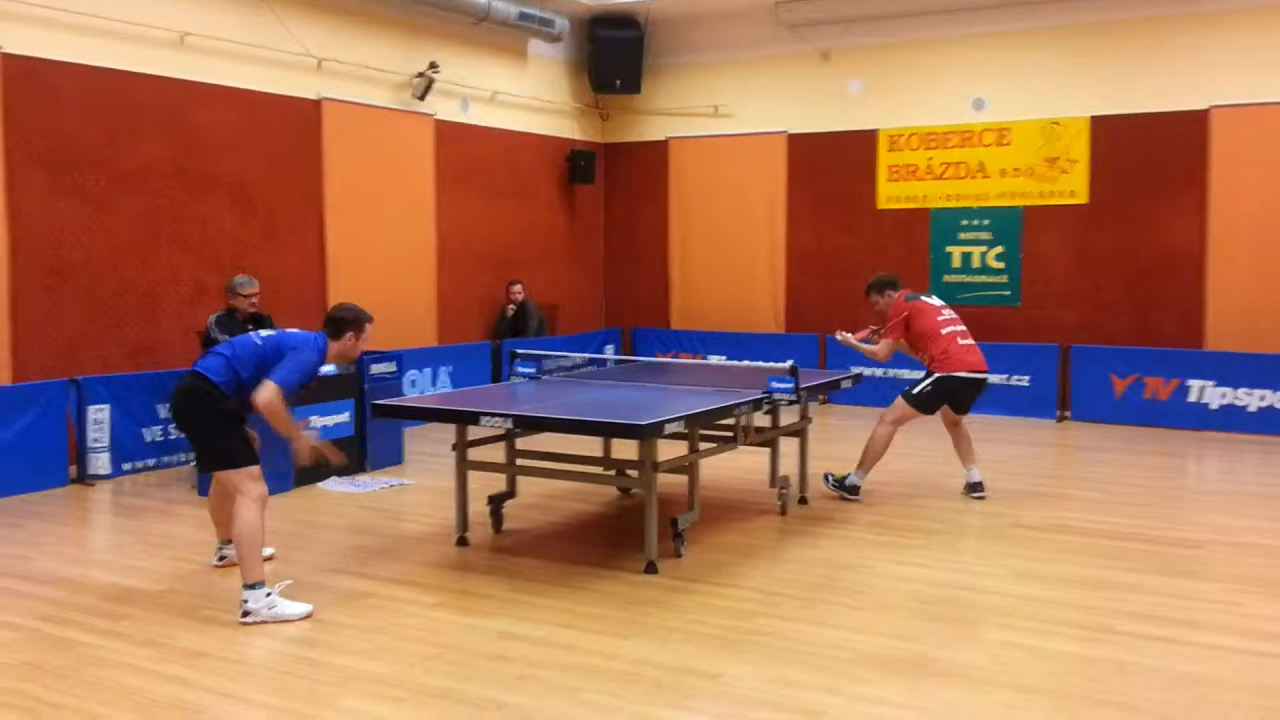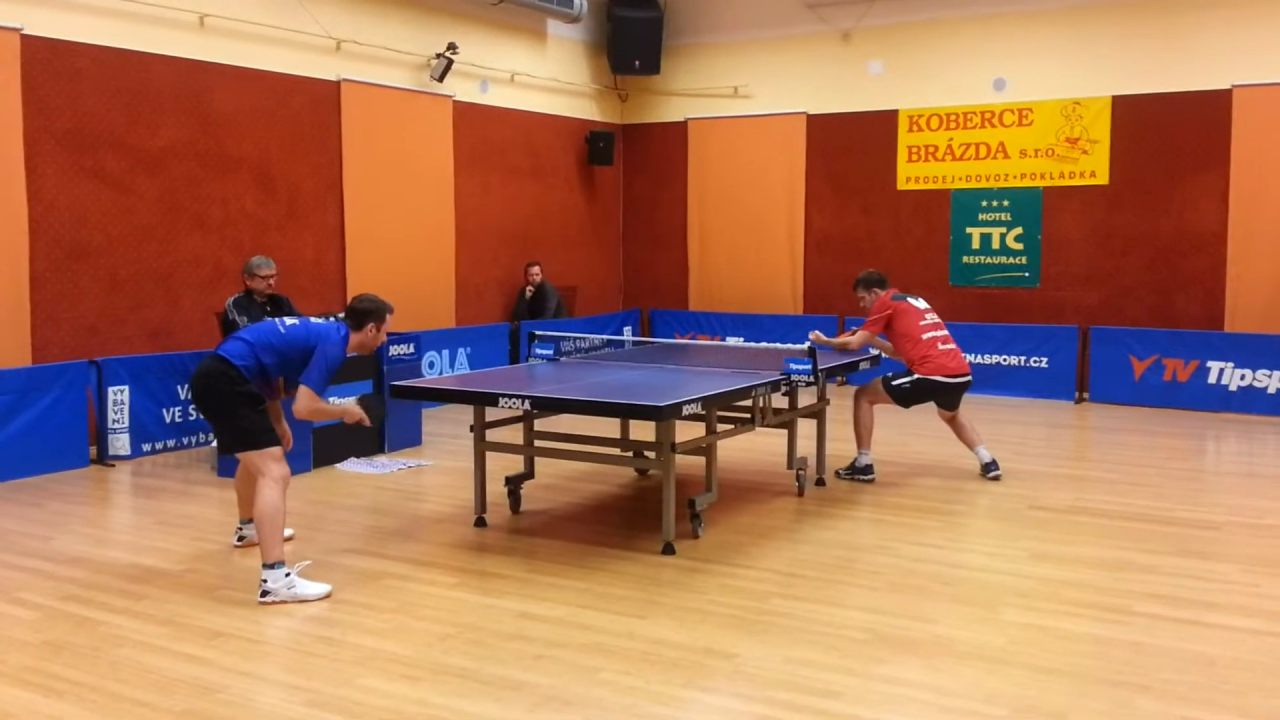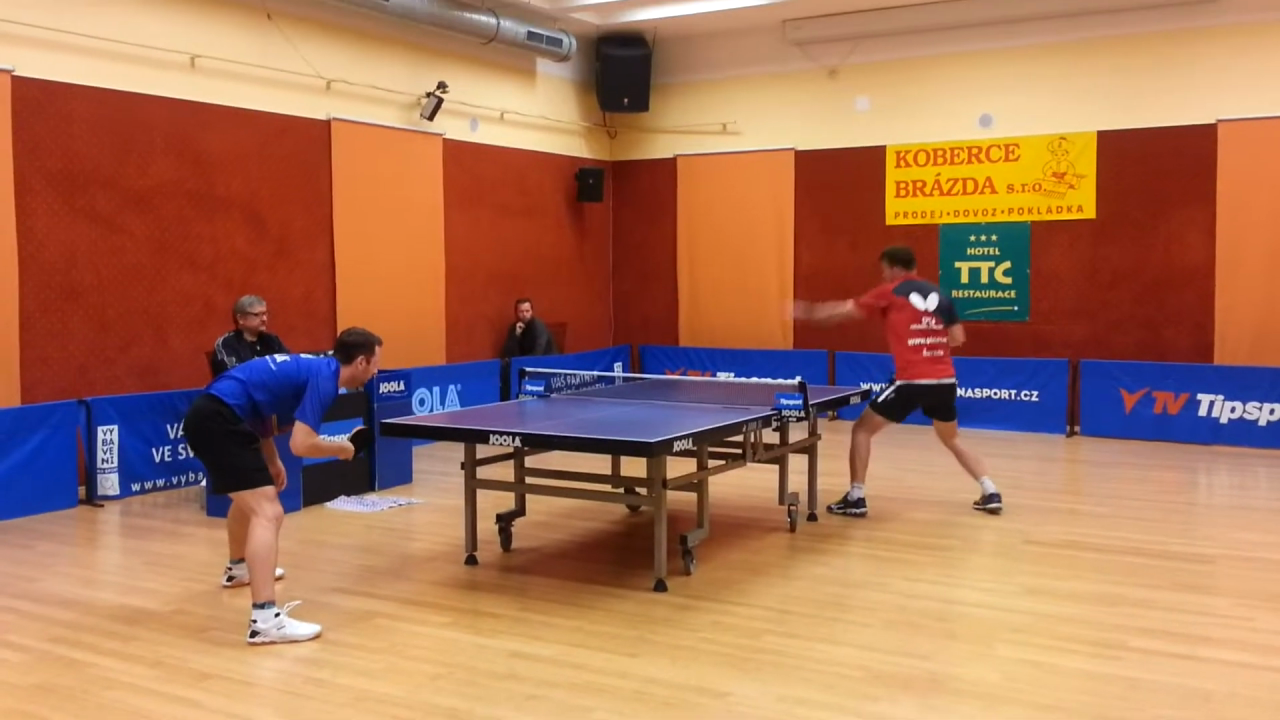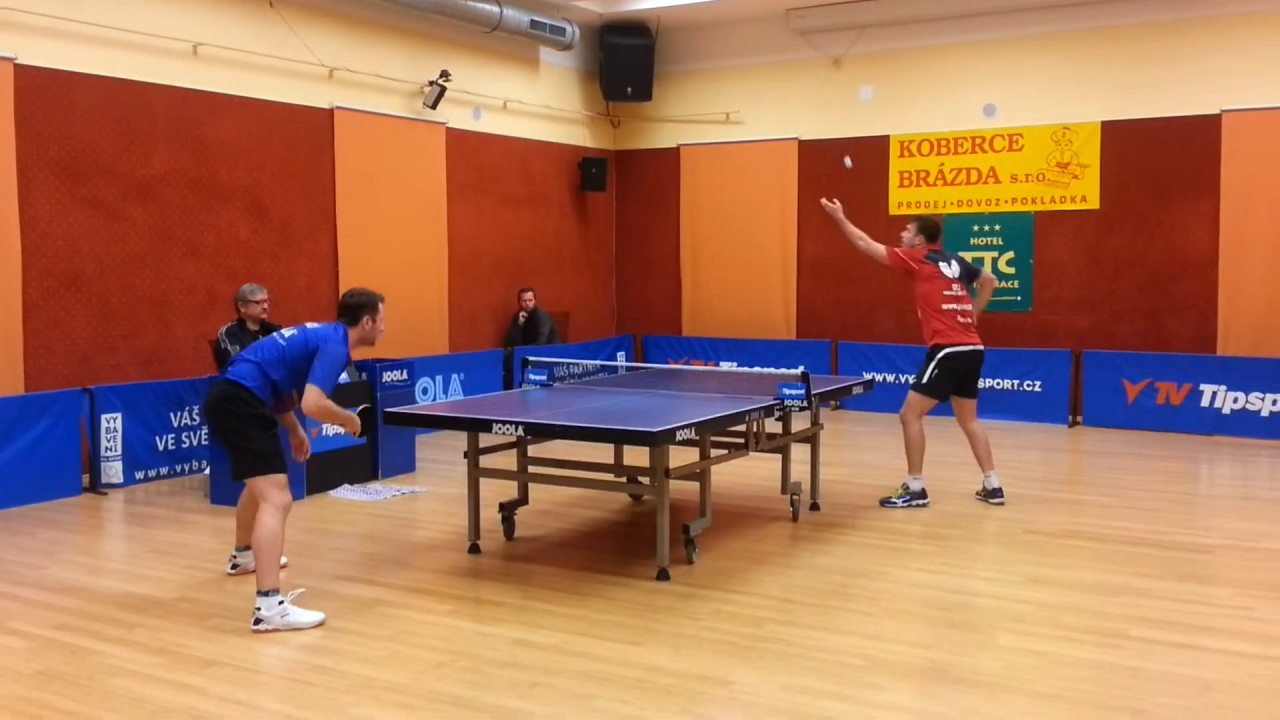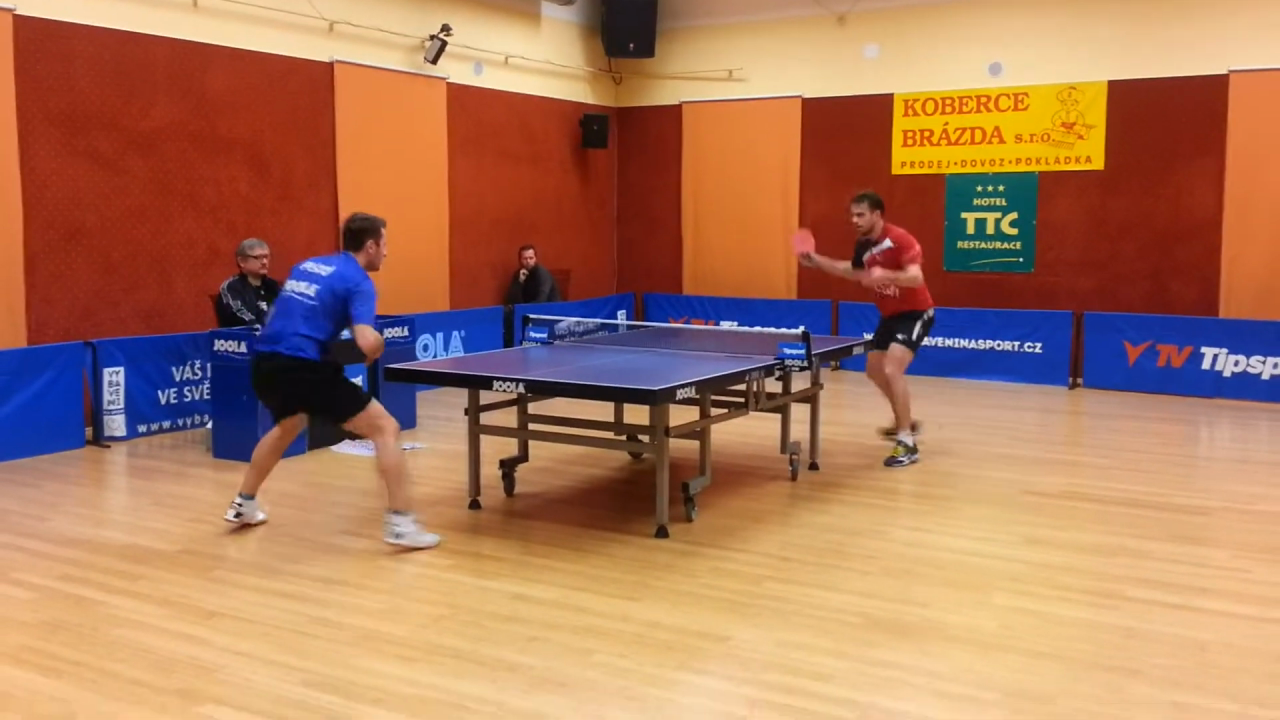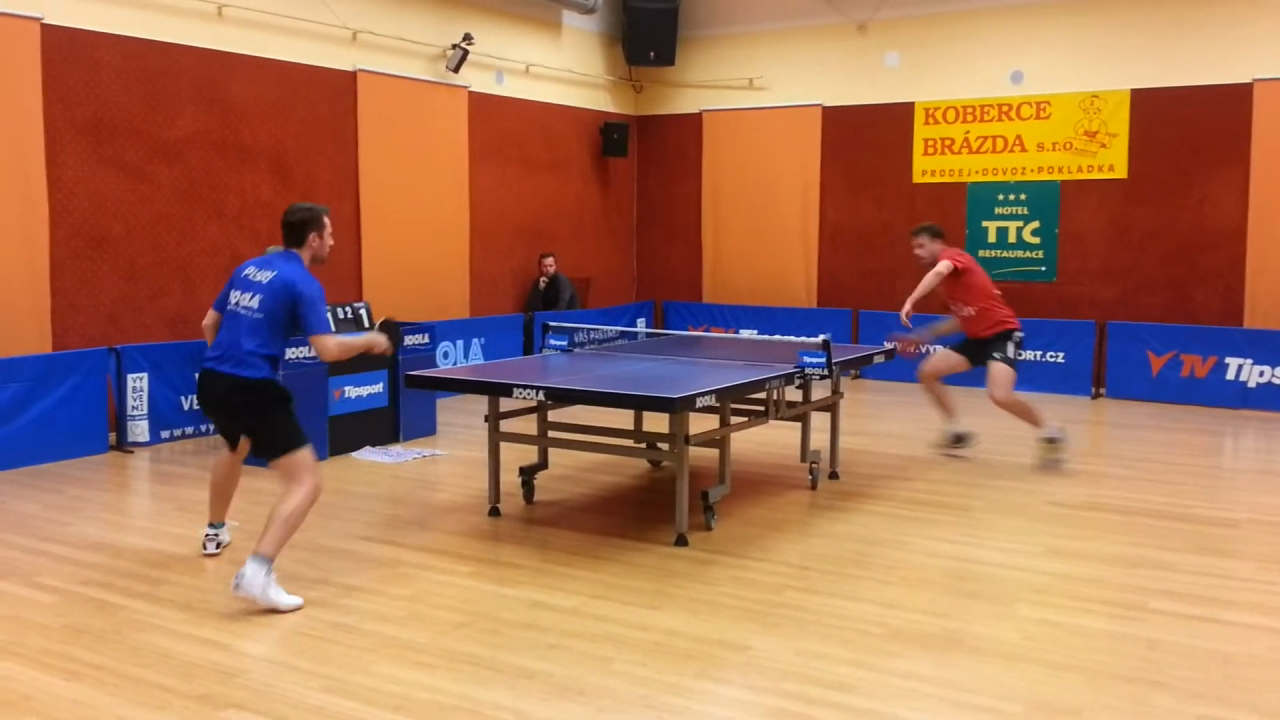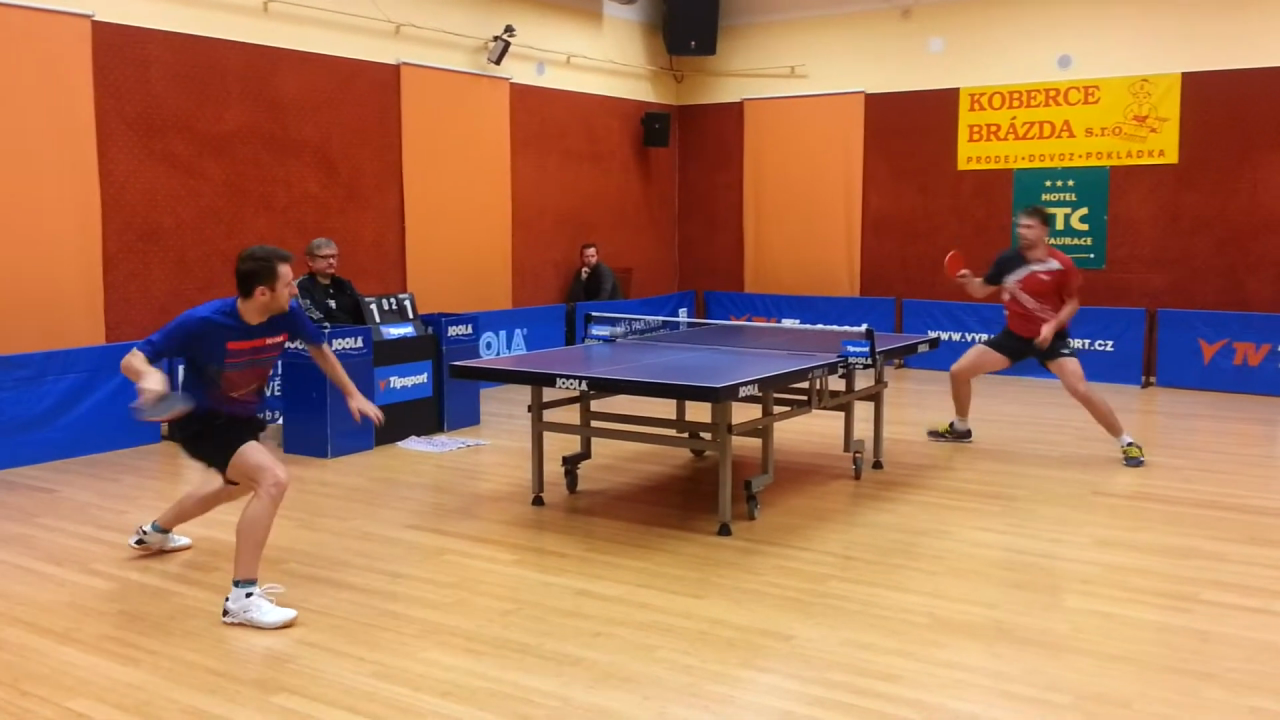
dt=0.7s
person 1, frame 1
left shoulder: (305, 343)
right shoulder: (309, 353)
right elbow: (266, 399)
left wrist: (240, 430)
right wrist: (299, 438)
left hip: (195, 391)
right hip: (207, 398)
left knee: (227, 475)
right knee: (252, 492)
left ankle: (228, 548)
right ankle: (256, 598)
person 1, frame 2
left shoulder: (323, 331)
right shoulder: (333, 343)
right elbow: (304, 407)
left wrist: (278, 423)
right wrist: (346, 411)
left hip: (215, 375)
right hip: (226, 381)
left knee: (255, 457)
right knee: (274, 473)
left ankle: (249, 528)
right ankle: (275, 579)
person 1, frame 3
left shoulder: (313, 367)
right shoulder: (324, 378)
right elbow: (302, 444)
left wrist: (272, 461)
right wrist: (341, 448)
left hip: (208, 414)
right hip: (220, 420)
left knee: (248, 496)
right knee: (267, 513)
left ankle: (238, 567)
right ankle: (265, 619)
person 1, frame 4
left shoulder: (319, 334)
right shoulder: (335, 345)
right elbow: (313, 404)
left wrist: (295, 430)
right wrist: (348, 419)
left hip: (227, 396)
right hip: (240, 403)
left knee: (262, 481)
right knee: (276, 500)
left ankle: (243, 555)
right ankle: (269, 606)
person 1, frame 5
left shoulder: (306, 266)
right shoulder: (357, 281)
left elbow: (279, 318)
right elbow: (367, 342)
right wrist: (378, 346)
left hip: (265, 363)
right hip: (302, 367)
left knee: (287, 426)
right knee: (385, 428)
left ankle: (243, 505)
right ankle: (400, 524)
person 1, frame 6
left shoulder: (248, 268)
right shoulder: (303, 283)
left elbow: (210, 324)
right elbow: (328, 349)
right wrist: (370, 341)
left hip: (212, 383)
right hip: (251, 390)
left knee: (237, 448)
right knee: (306, 481)
left ankle: (215, 532)
right ankle: (255, 573)
person 1, frame 7
left shoulder: (288, 314)
right shoulder: (202, 322)
left elbow: (319, 349)
right elbow: (131, 360)
left wrist: (352, 394)
right wrist: (150, 377)
left hip: (242, 418)
right hip: (202, 421)
left knee: (237, 484)
right knee: (272, 481)
left ankle: (154, 532)
right ankle: (243, 597)
person 2, frame 1
left shoulder: (900, 305)
right shoulder: (927, 302)
left elbow: (882, 354)
left wrist: (852, 342)
right wrist: (889, 337)
left hip: (950, 372)
right hip: (978, 372)
left knee: (889, 419)
right knee: (953, 421)
left ankle: (852, 483)
right ankle: (974, 480)
person 2, frame 2
left shoulder: (885, 303)
right shoulder: (914, 303)
left elbow: (855, 344)
left wrist: (825, 341)
right wrist: (871, 339)
left hip: (931, 376)
right hip: (961, 375)
left knee: (863, 396)
right knee: (951, 416)
left ankle: (863, 464)
right ankle: (987, 461)
person 2, frame 3
left shoulder: (890, 292)
right shoulder: (940, 295)
left elbow: (845, 310)
right elbow: (958, 338)
left wrist: (809, 311)
left hip: (912, 381)
right hip: (945, 380)
left knee: (862, 429)
right knee: (951, 439)
left ankle: (856, 497)
right ankle: (990, 493)
person 2, frame 4
left shoulder: (917, 257)
right shoulder: (955, 262)
left elbow: (867, 245)
right elbow: (989, 280)
left wrist: (840, 217)
left hip: (947, 350)
right hip: (971, 349)
left knee: (910, 414)
right knee: (968, 419)
left ankle: (915, 488)
right ankle: (992, 486)
person 2, frame 5
left shoulder: (900, 239)
right shoulder: (863, 244)
left elbow: (916, 278)
right elbow: (852, 271)
left wrist: (887, 277)
right wrist: (817, 261)
left hip: (914, 313)
right hip: (891, 315)
left knee: (891, 371)
right knee: (874, 369)
left ankle: (907, 443)
right ankle: (904, 422)
person 2, frame 6
left shoulder: (953, 256)
right shoulder: (945, 268)
left elbow: (939, 270)
left wrist: (909, 301)
right wrist: (923, 336)
left hip: (1002, 335)
right hip: (978, 337)
left knee: (1000, 395)
right knee: (927, 372)
left ankle: (1048, 433)
right ankle: (955, 431)
person 2, frame 7
left shoulder: (1062, 266)
right shoulder: (1008, 260)
left elbow: (1071, 304)
right elbow: (981, 291)
left wrist: (1052, 327)
right wrist: (969, 281)
left hip: (1050, 337)
right hip: (1014, 335)
left knee: (1081, 390)
right knee: (958, 372)
left ankle: (1126, 443)
right ankle: (960, 428)
